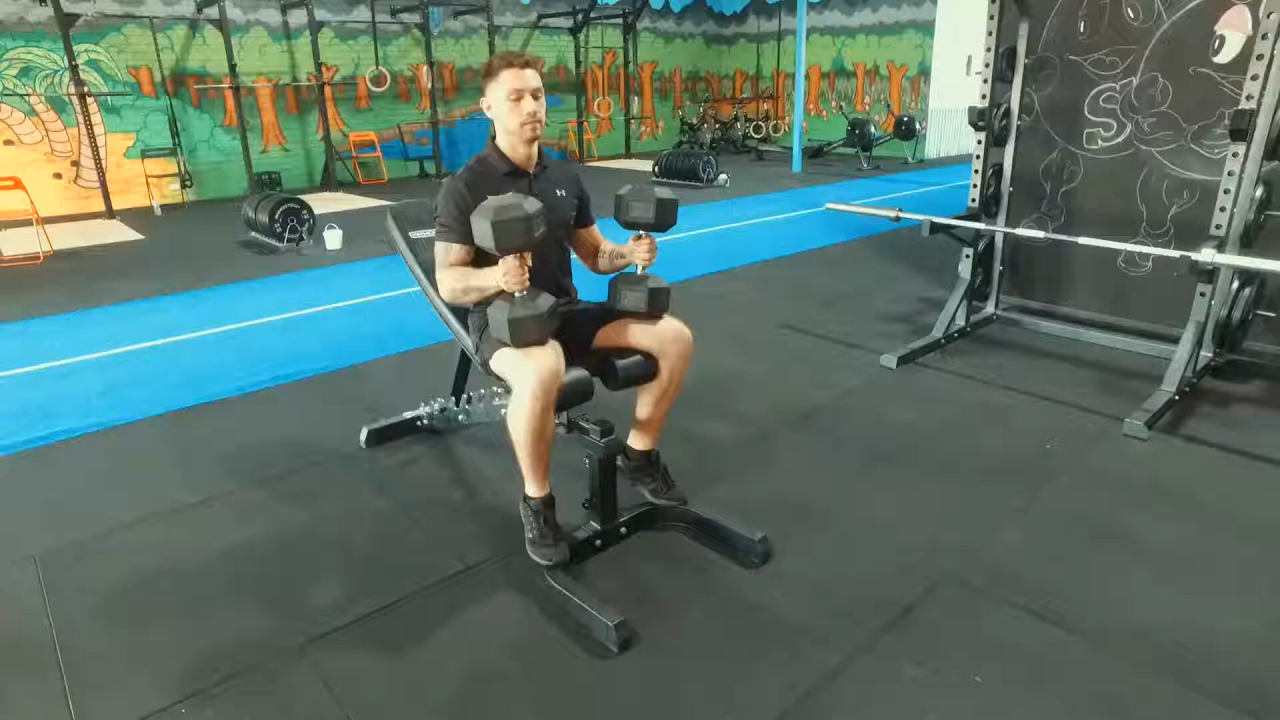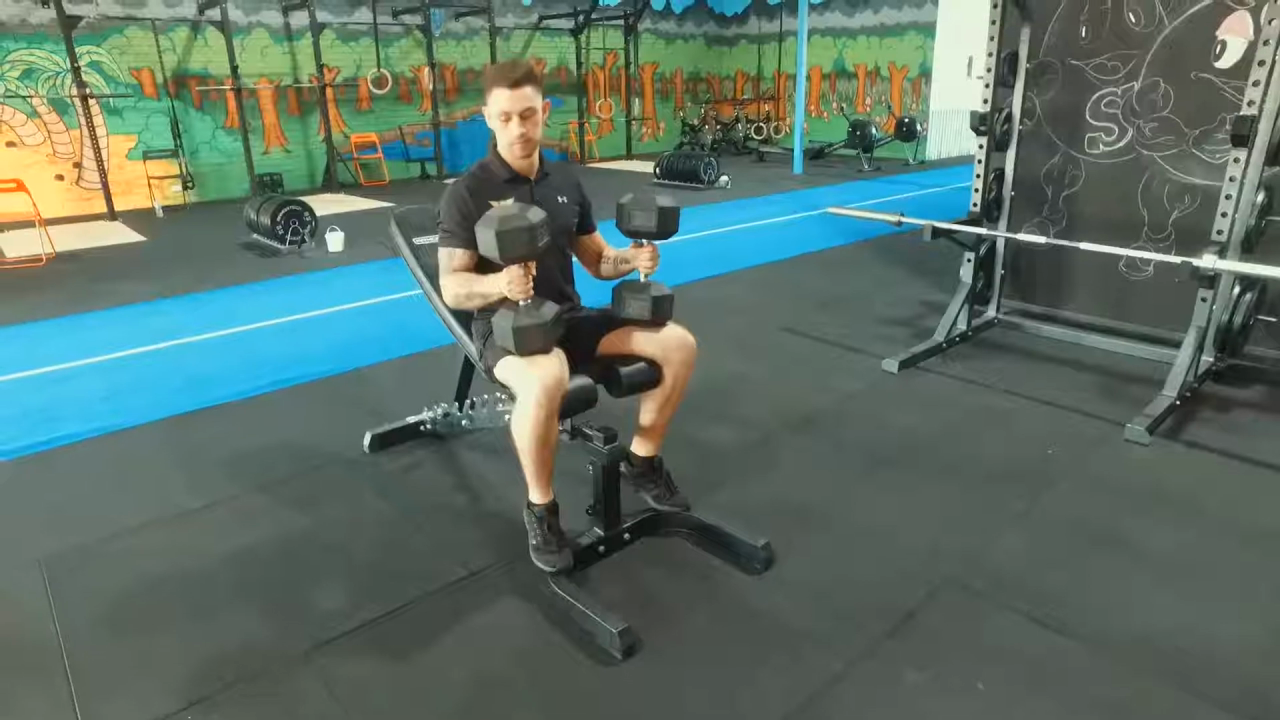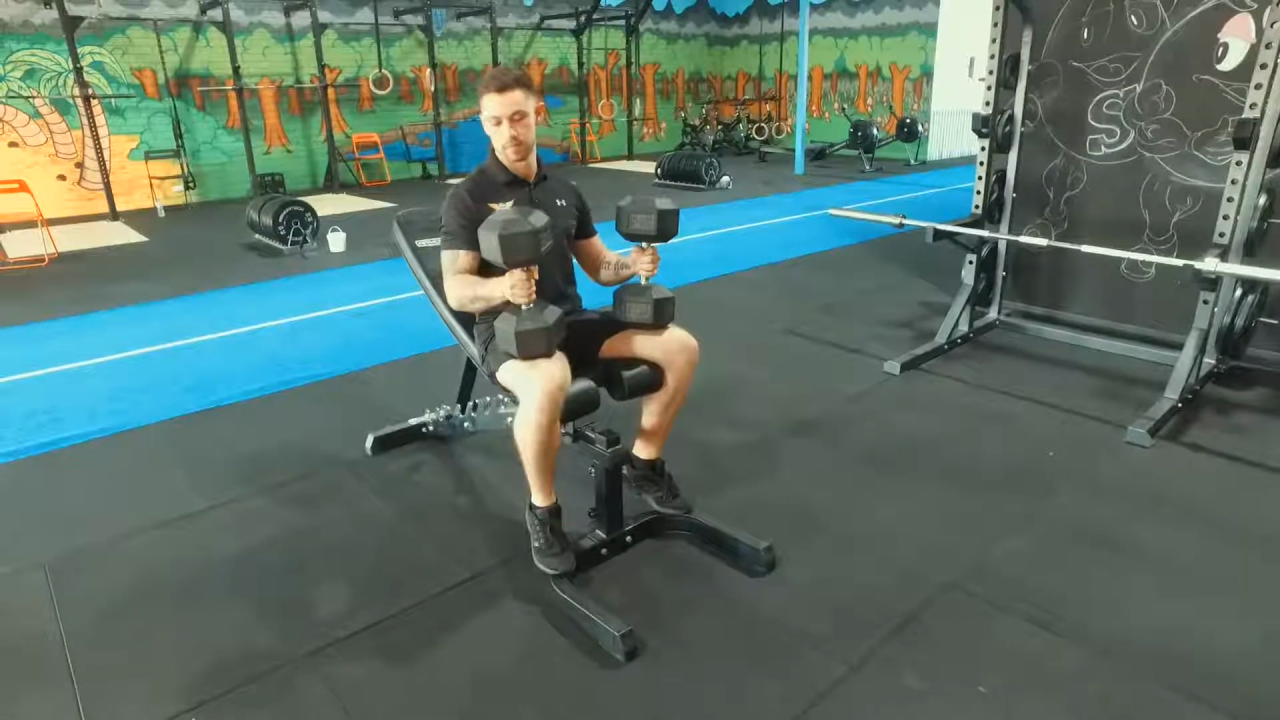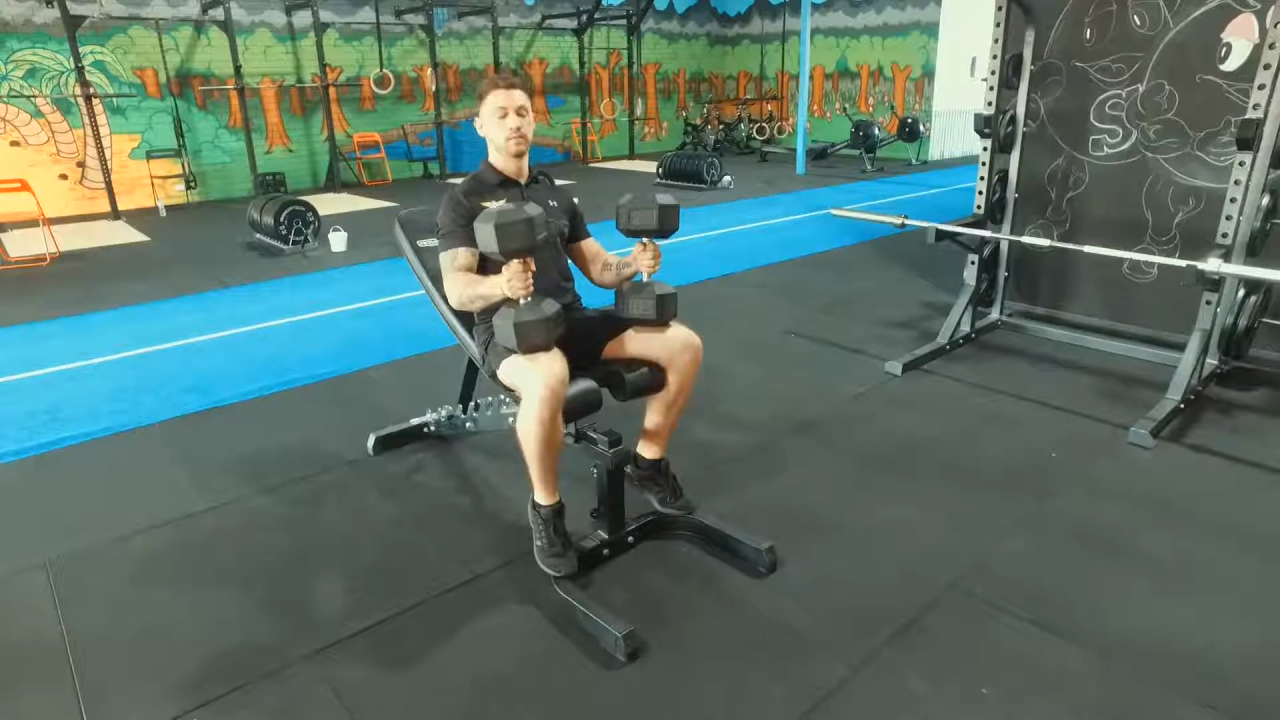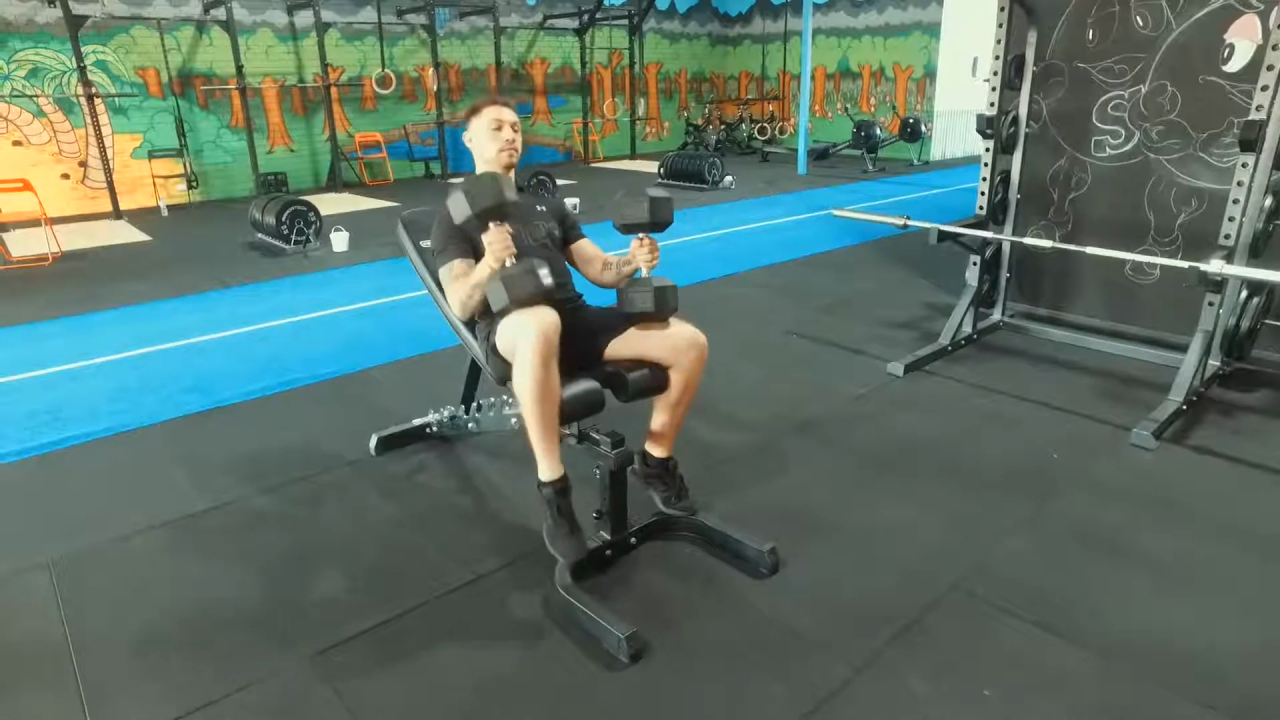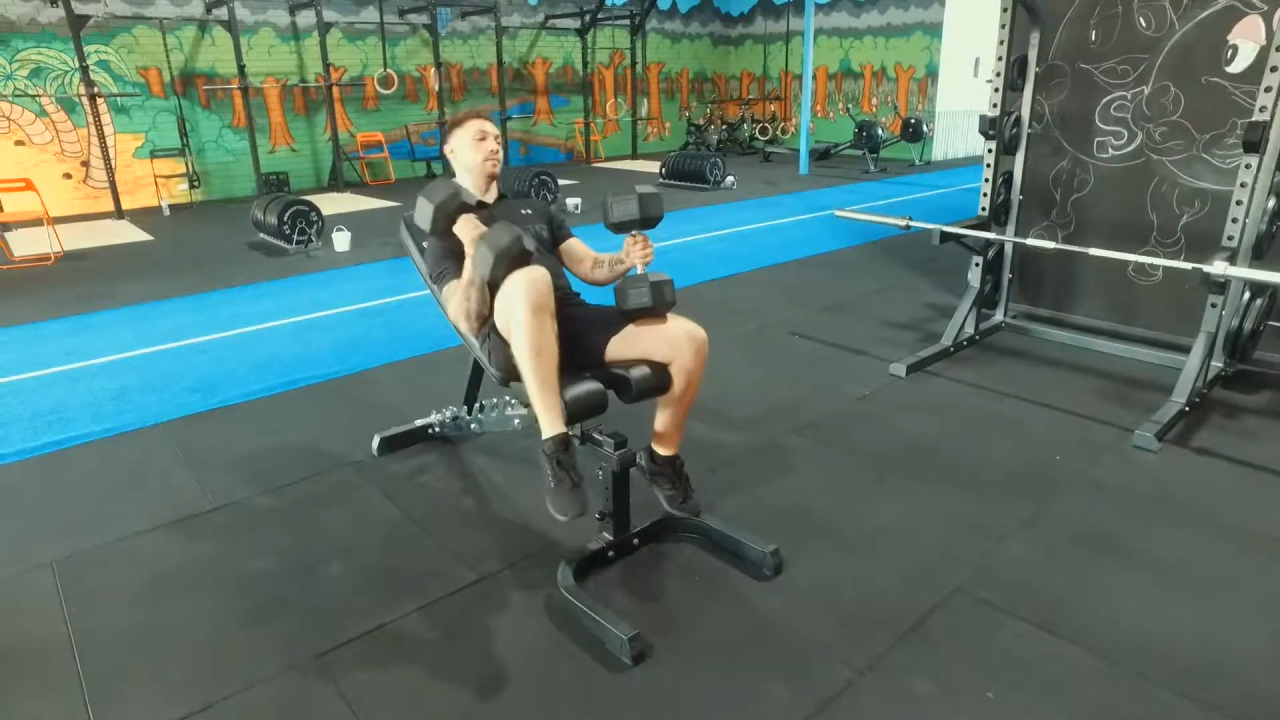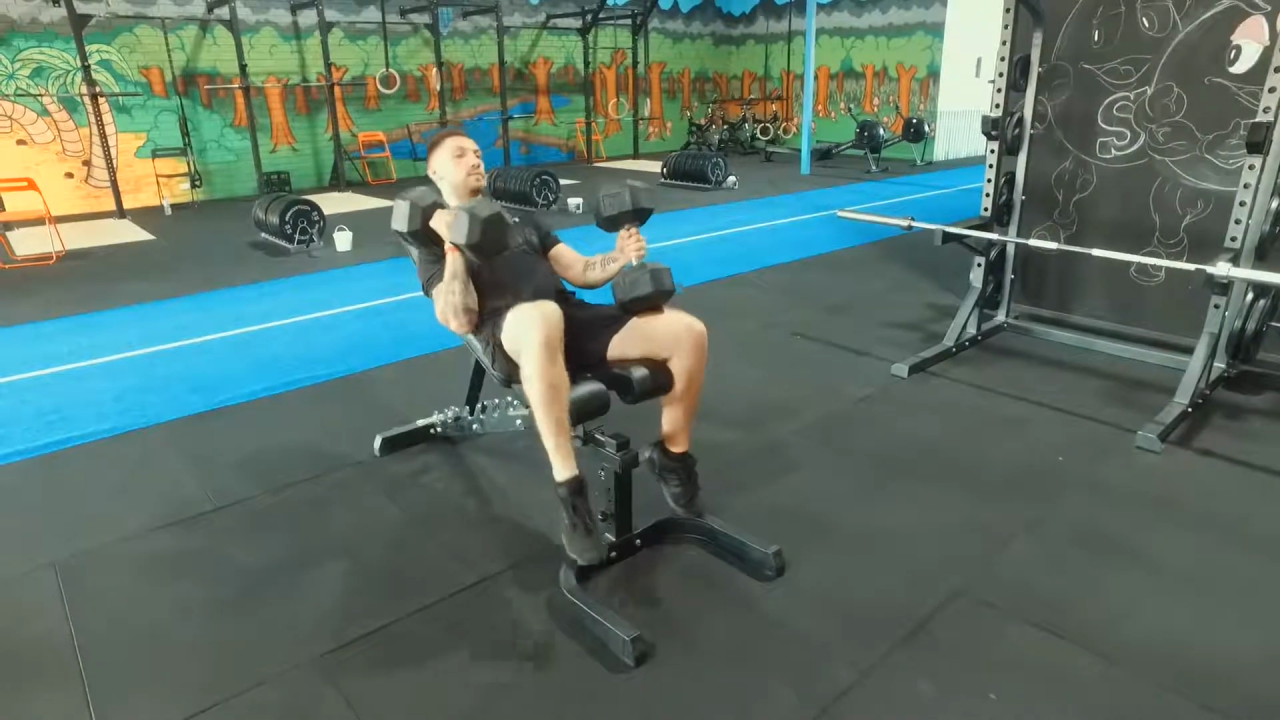
dt=0.2s
person 1, frame 1
left shoulder: (565, 177)
right shoulder: (465, 187)
left elbow: (594, 254)
right elbow: (448, 283)
left wrist: (630, 254)
right wrist: (495, 278)
left hip: (565, 311)
left knee: (674, 337)
right knee: (542, 371)
left ankle: (639, 456)
right ankle: (537, 502)
person 1, frame 2
left shoulder: (566, 183)
right shoulder: (467, 193)
left elbow: (596, 259)
right elbow: (452, 287)
left wrist: (633, 259)
right wrist: (499, 284)
left hip: (569, 317)
left knee: (678, 344)
right knee: (546, 379)
left ankle: (642, 462)
right ankle: (541, 509)
person 1, frame 3
left shoulder: (564, 190)
right shoulder: (468, 197)
left elbow: (598, 265)
right elbow: (456, 290)
left wrist: (633, 264)
right wrist: (501, 288)
left hip: (571, 320)
left knee: (681, 347)
right knee: (548, 385)
left ankle: (644, 464)
right ankle: (543, 511)
person 1, frame 4
left shoulder: (556, 195)
right shoulder: (464, 199)
left elbow: (599, 269)
right elbow: (457, 290)
left wrist: (636, 264)
right wrist: (502, 285)
left hip: (573, 319)
left knee: (685, 346)
right knee: (548, 379)
left ankle: (648, 464)
right ankle: (546, 509)
person 1, frame 5
left shoulder: (547, 205)
right shoulder: (457, 216)
left elbow: (599, 269)
right elbow: (461, 304)
left wrist: (634, 260)
right wrist: (489, 262)
left hip: (577, 318)
right hip: (513, 333)
left knee: (690, 344)
right knee: (539, 322)
left ankle: (655, 462)
right ankle: (553, 487)
person 1, frame 6
left shoulder: (535, 209)
right shoulder: (447, 236)
left elbow: (591, 268)
right elbow: (470, 322)
left wrist: (628, 259)
right wrist: (474, 253)
left hip: (577, 319)
right hip: (513, 332)
left knee: (691, 341)
right knee: (530, 281)
left ankle: (662, 459)
right ankle: (557, 451)
person 1, frame 7
left shoulder: (522, 219)
right shoulder: (437, 244)
left elbow: (579, 272)
right elbow: (460, 321)
left wrist: (621, 258)
right wrist: (454, 252)
left hip: (577, 318)
right hip: (515, 328)
left knee: (689, 335)
right knee: (543, 320)
left ankle: (671, 458)
right ankle: (569, 486)
